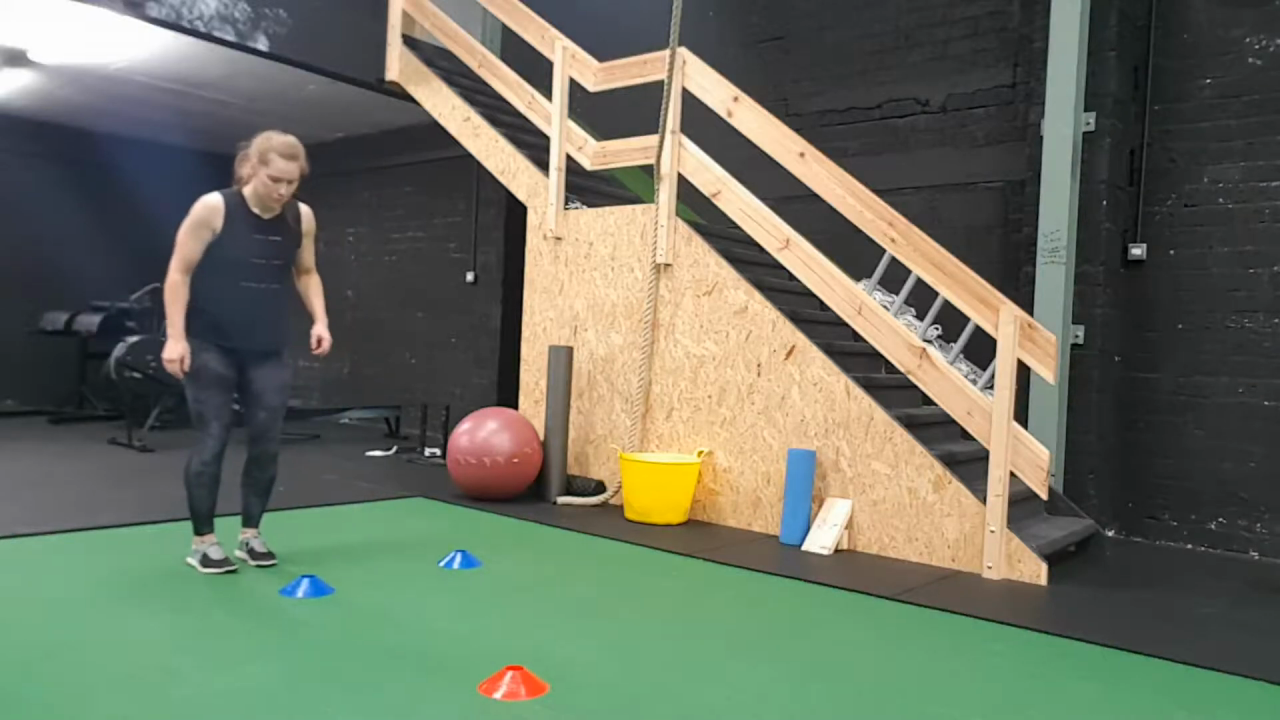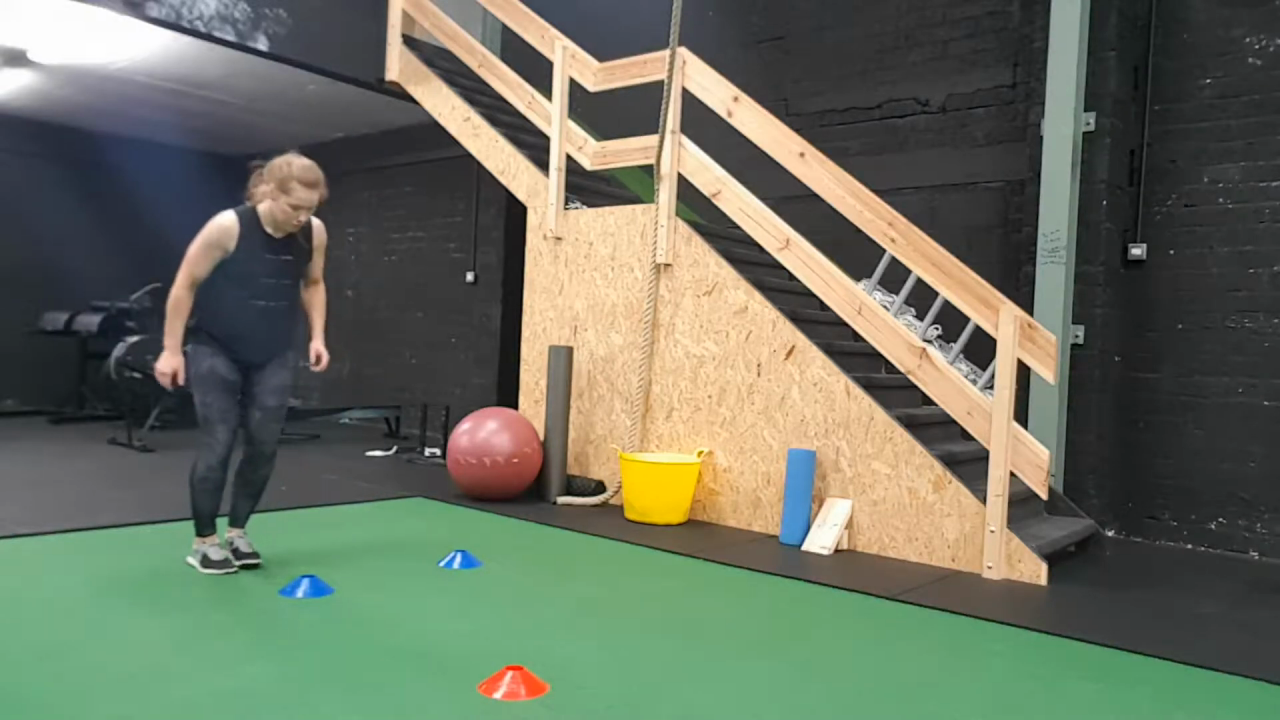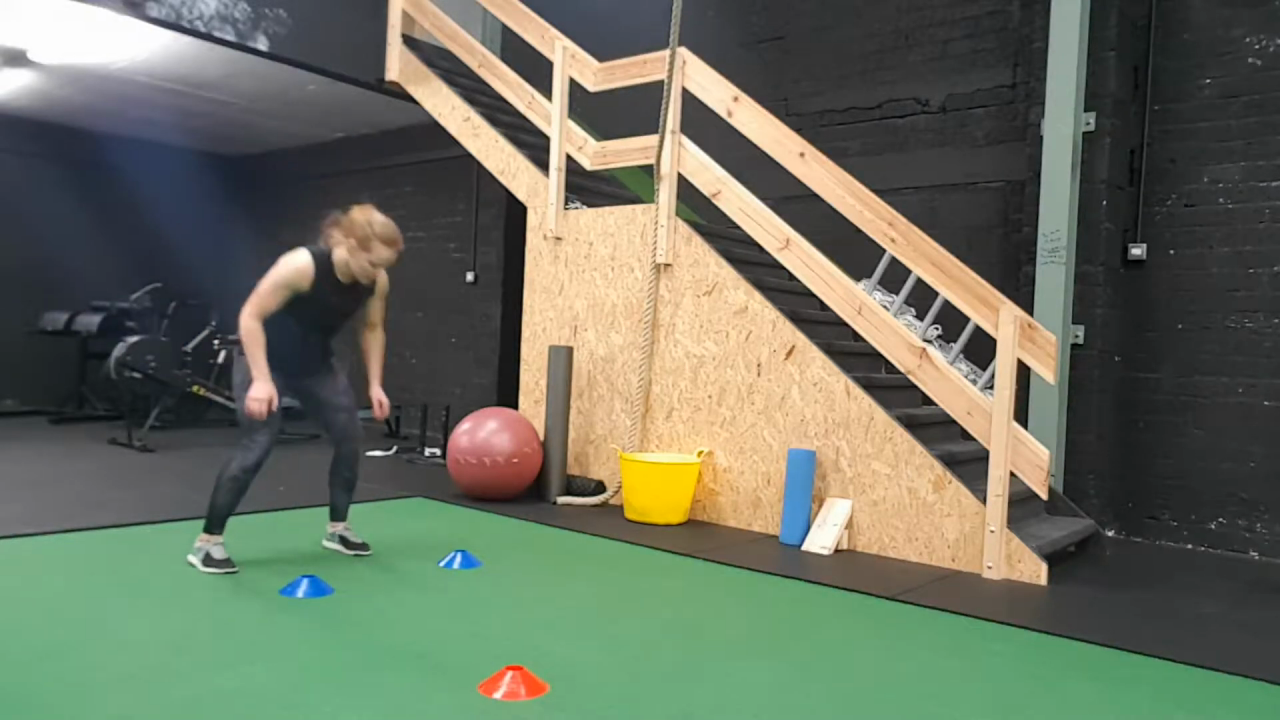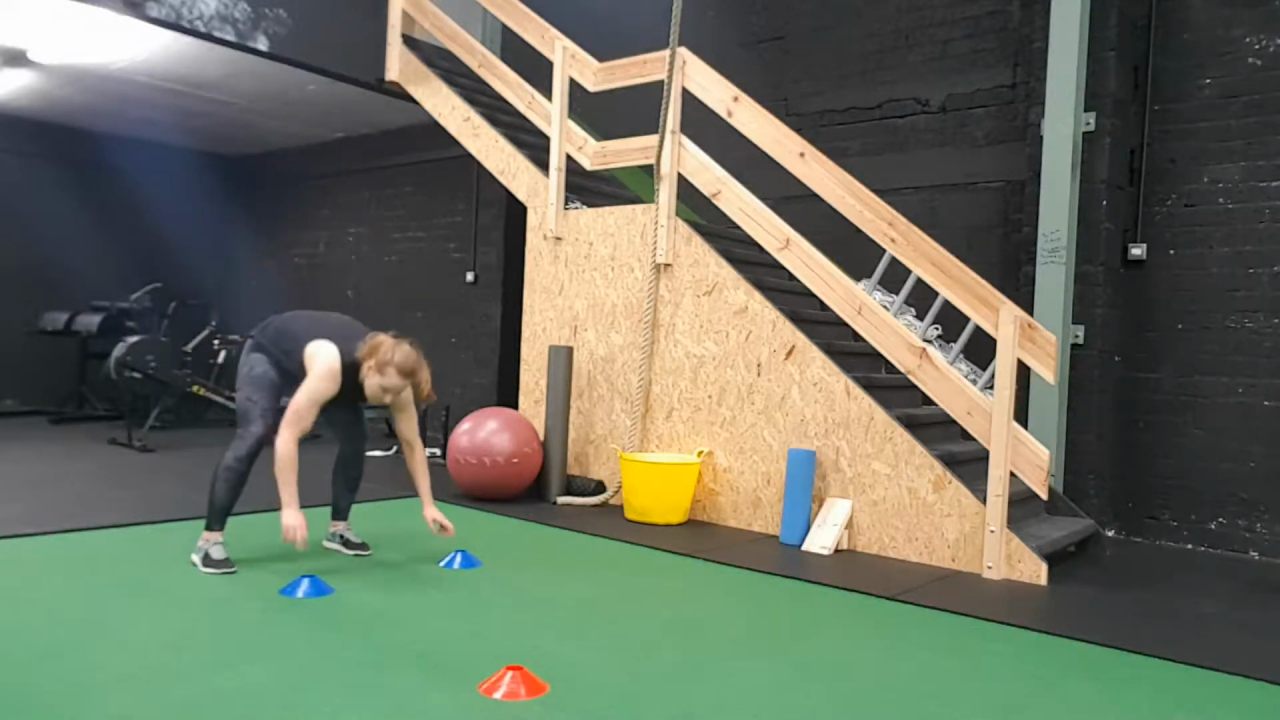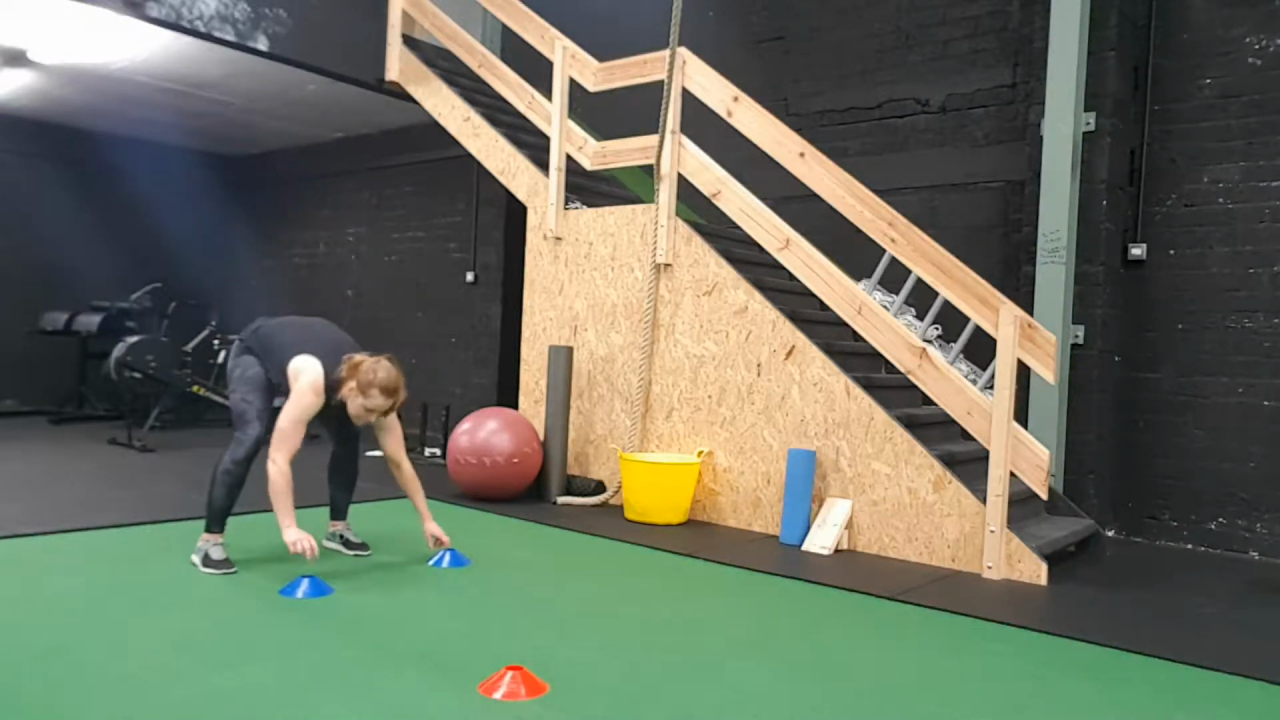
dt=0.4s
person 1, frame 1
left shoulder: (302, 218)
right shoulder: (213, 208)
left elbow: (305, 273)
right elbow: (179, 273)
left wrist: (319, 320)
right wrist: (175, 337)
left hip: (269, 350)
right hip: (210, 346)
left knee: (266, 443)
right knee: (212, 440)
left ankle: (250, 534)
right ankle: (202, 541)
person 1, frame 2
left shoulder: (315, 233)
right shoulder: (228, 227)
left elbow: (313, 284)
right elbow: (185, 286)
left wrist: (317, 335)
right wrist: (171, 349)
left hip: (274, 356)
right hip: (215, 350)
left knee: (264, 444)
right knee: (219, 444)
left ankle: (237, 533)
right ankle: (204, 542)
person 1, frame 3
left shoulder: (376, 281)
right shoulder: (301, 265)
left elbow: (372, 329)
right elbow: (251, 317)
left wrist: (375, 384)
right wrist: (261, 380)
left hip: (316, 365)
right hip: (267, 361)
left knee: (349, 437)
right knee: (257, 446)
left ankle: (337, 528)
right ankle: (207, 542)
person 1, frame 4
left shoulder: (396, 376)
right shoulder: (328, 370)
left elbow: (411, 443)
right elbow: (286, 437)
left wrist: (427, 504)
right wrist: (290, 508)
left hip: (311, 366)
right hip: (268, 352)
left knee: (355, 438)
right knee: (254, 434)
left ankle: (338, 528)
right ankle: (210, 540)
person 1, frame 5
left shoulder: (373, 393)
right shoulder: (313, 385)
left elbow: (398, 461)
right elbow: (278, 460)
left wrist: (427, 520)
right wrist: (289, 527)
right hip: (255, 353)
left knee: (347, 438)
right knee: (250, 438)
left ankle: (338, 528)
right ankle: (209, 541)
